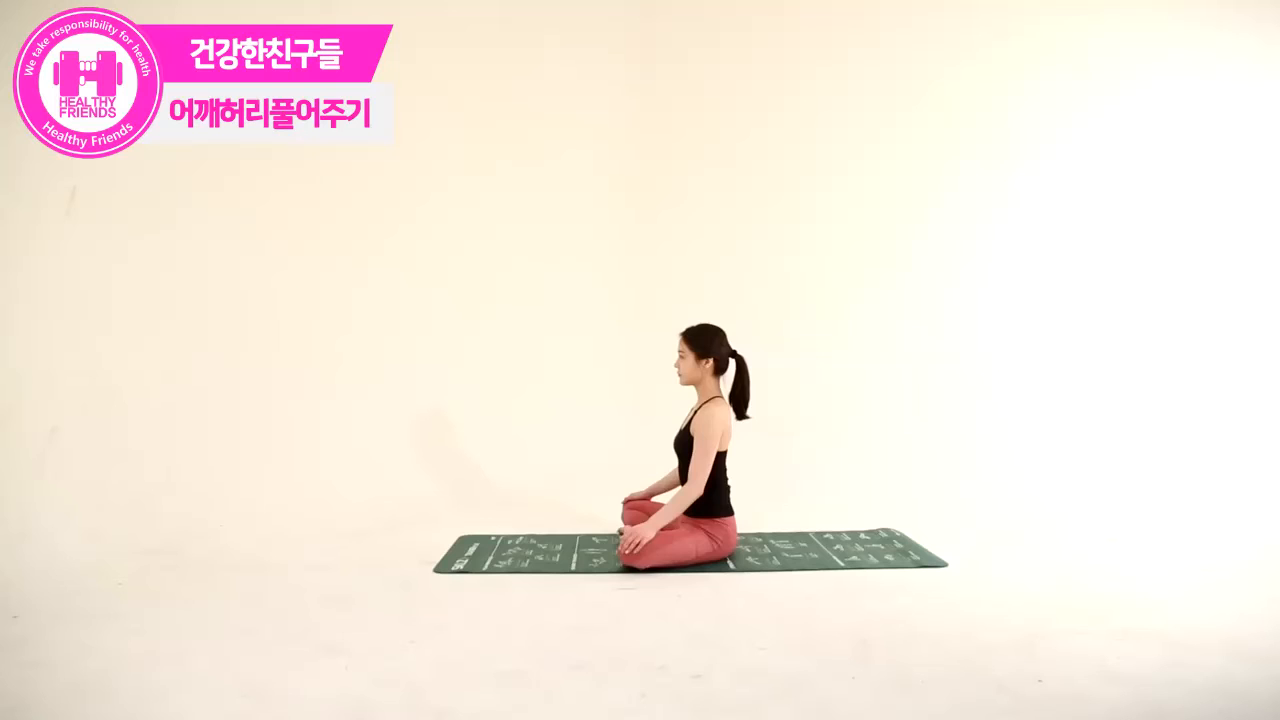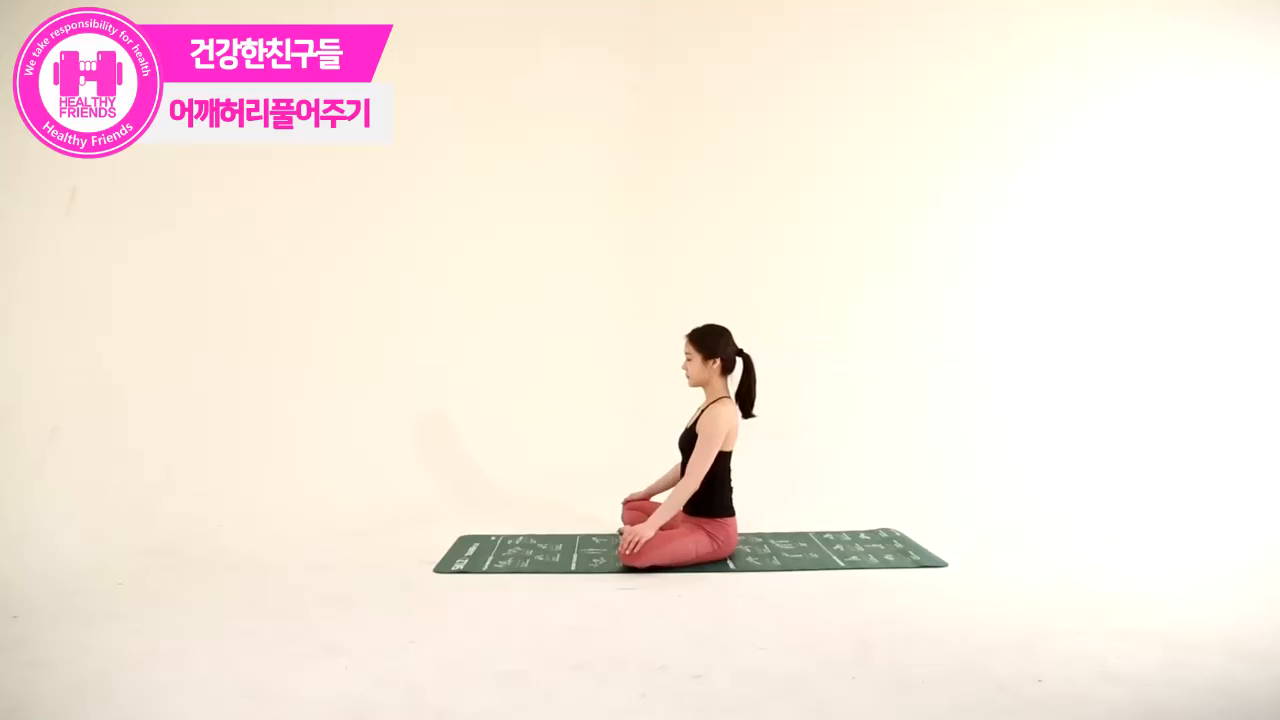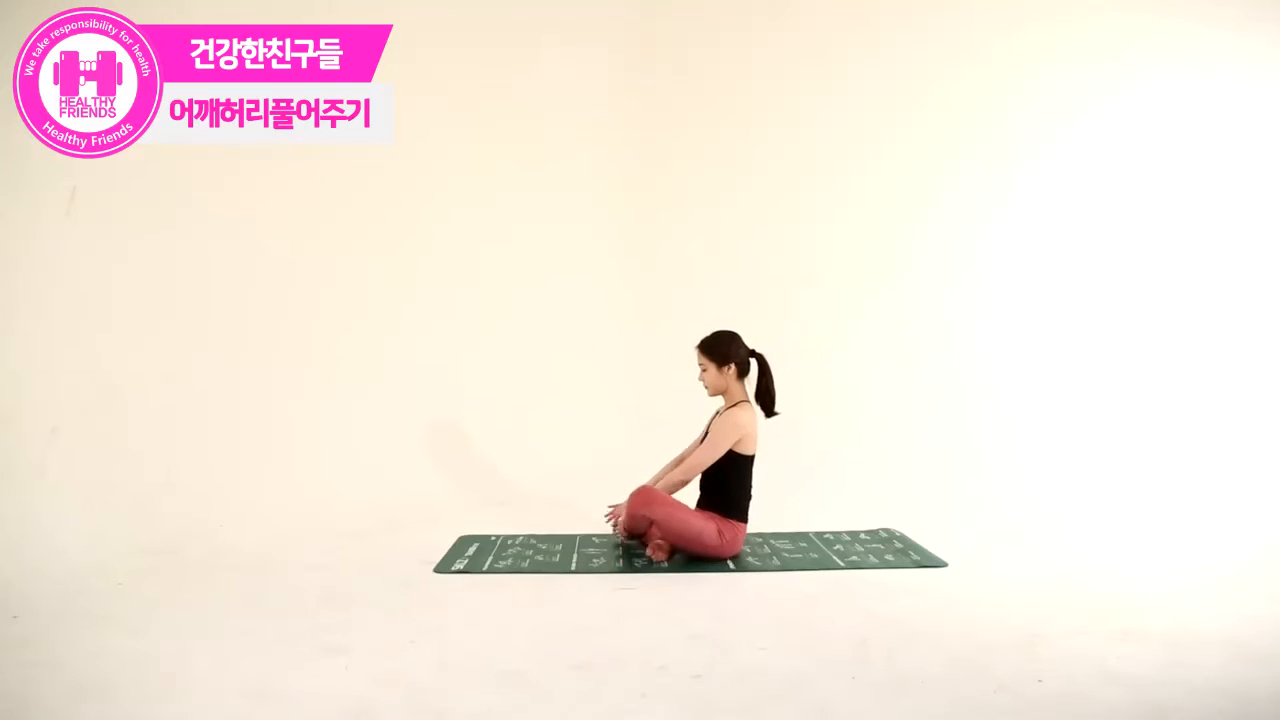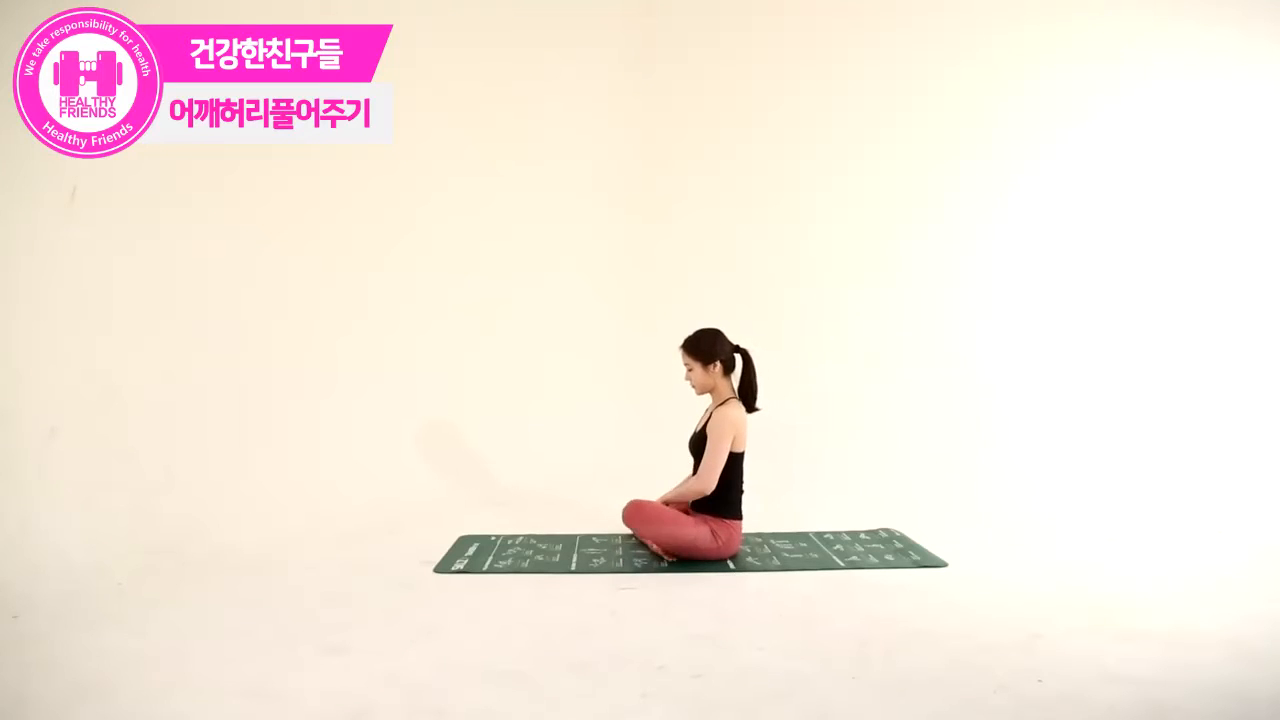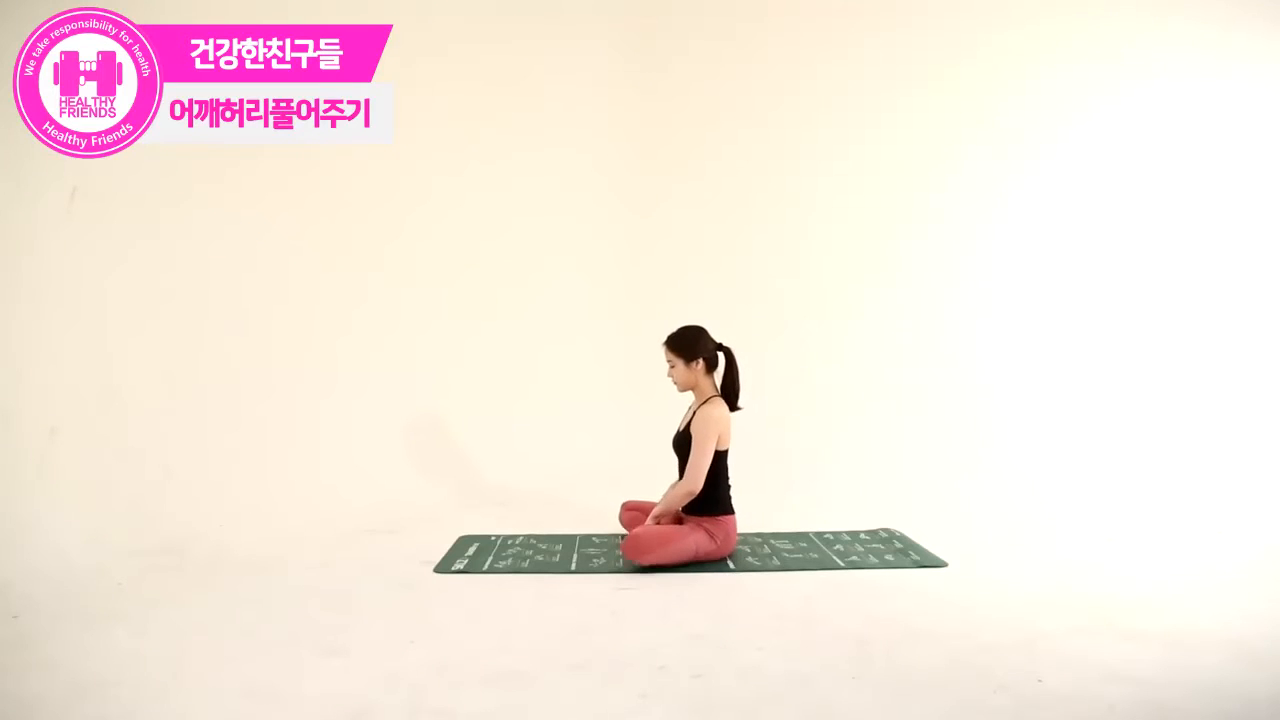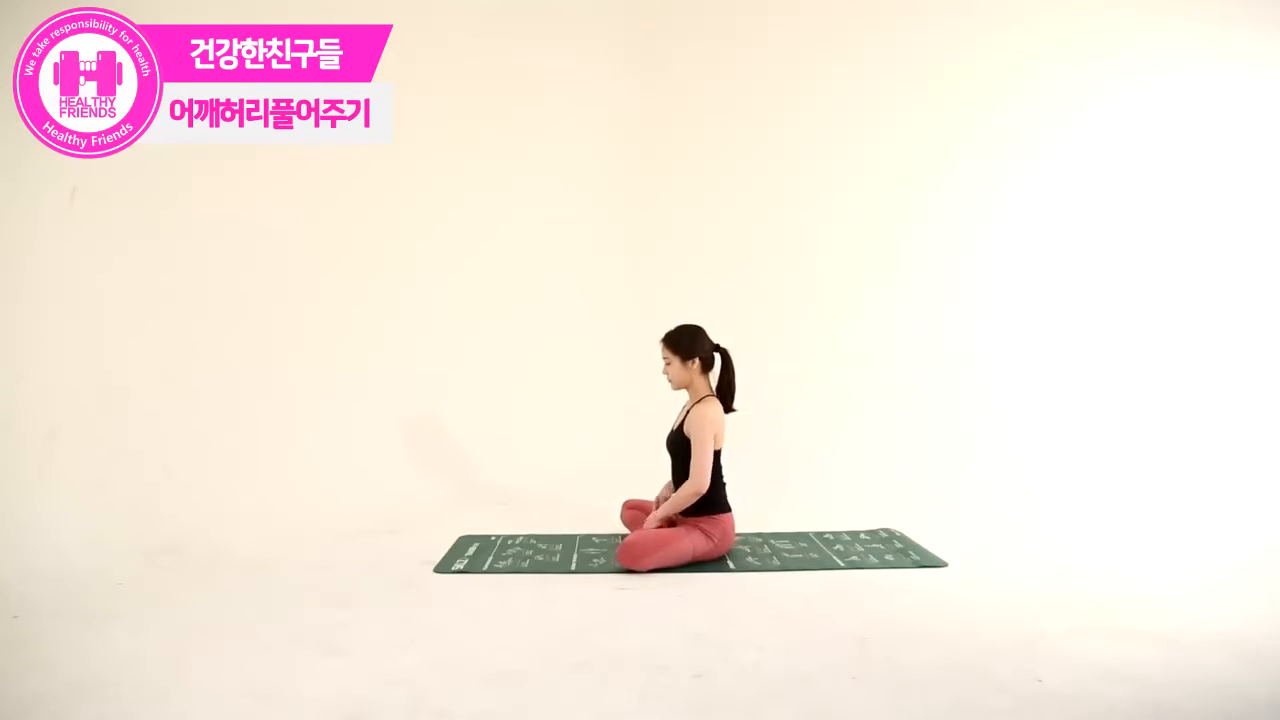
dt=0.5s
person 1, frame 1
left shoulder: (713, 413)
right shoulder: (704, 408)
left elbow: (696, 485)
left wrist: (652, 526)
right wrist: (648, 492)
left hip: (713, 531)
right hip: (696, 520)
left knee: (631, 552)
right knee: (631, 509)
person 1, frame 2
left shoulder: (720, 413)
right shoulder: (710, 408)
left elbow: (692, 481)
right elbow: (687, 465)
left wrist: (651, 526)
right wrist: (648, 492)
left hip: (713, 531)
right hip: (695, 519)
left knee: (631, 551)
right knee: (632, 509)
person 1, frame 3
left shoulder: (737, 418)
right shoulder: (726, 412)
left elbow: (685, 474)
right elbow: (683, 458)
left wrist: (634, 503)
right wrist: (632, 504)
left hip: (723, 532)
right hip: (709, 522)
left knee: (643, 499)
right knee: (636, 510)
person 1, frame 4
left shoulder: (727, 414)
right shoulder: (717, 409)
left elbow: (705, 484)
left wrist: (665, 498)
right wrist: (672, 497)
left hip: (718, 532)
right hip: (703, 521)
left knee: (635, 512)
right knee: (639, 511)
person 1, frame 5
left shoulder: (711, 414)
right shoulder: (699, 407)
left elbow: (692, 485)
left wrist: (658, 512)
right wrist: (662, 509)
left hip: (714, 529)
right hip: (694, 517)
left knee: (635, 547)
right knee: (629, 510)
person 1, frame 6
left shoulder: (705, 412)
right shoulder: (694, 406)
left elbow: (698, 484)
left wrist: (659, 515)
right wrist: (665, 496)
left hip: (710, 527)
right hip: (692, 517)
left knee: (630, 553)
right knee: (630, 508)
